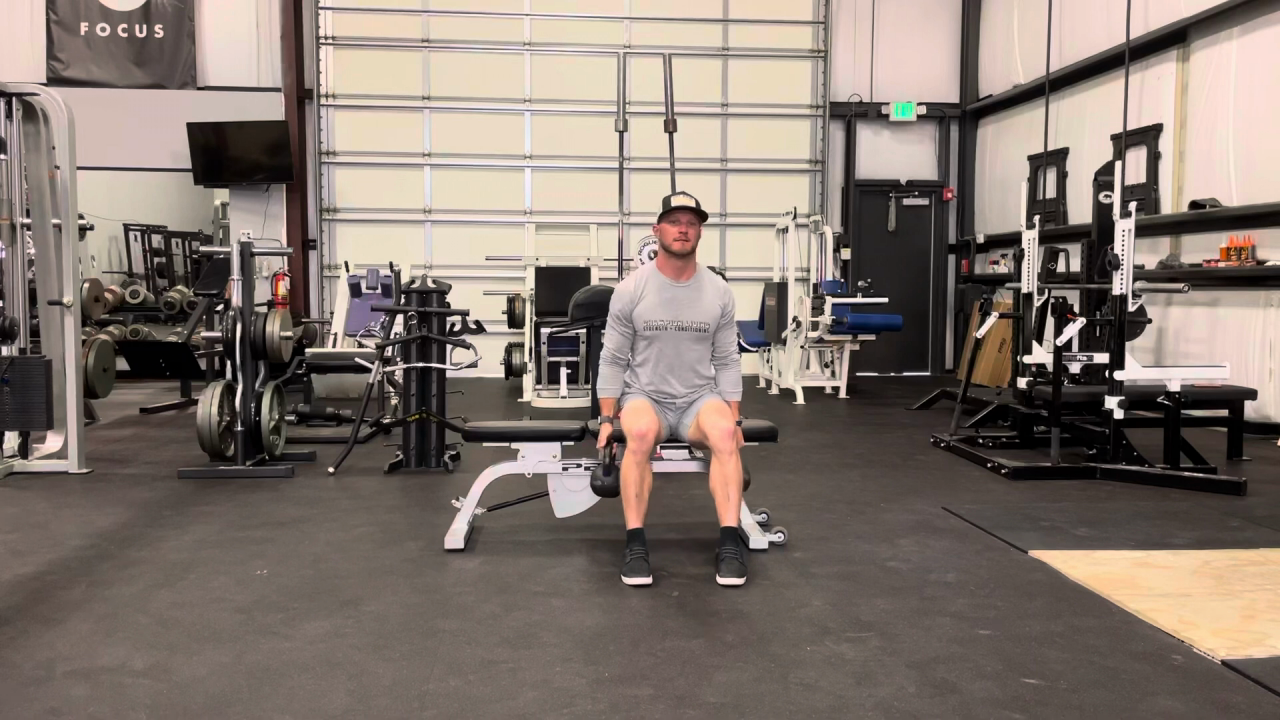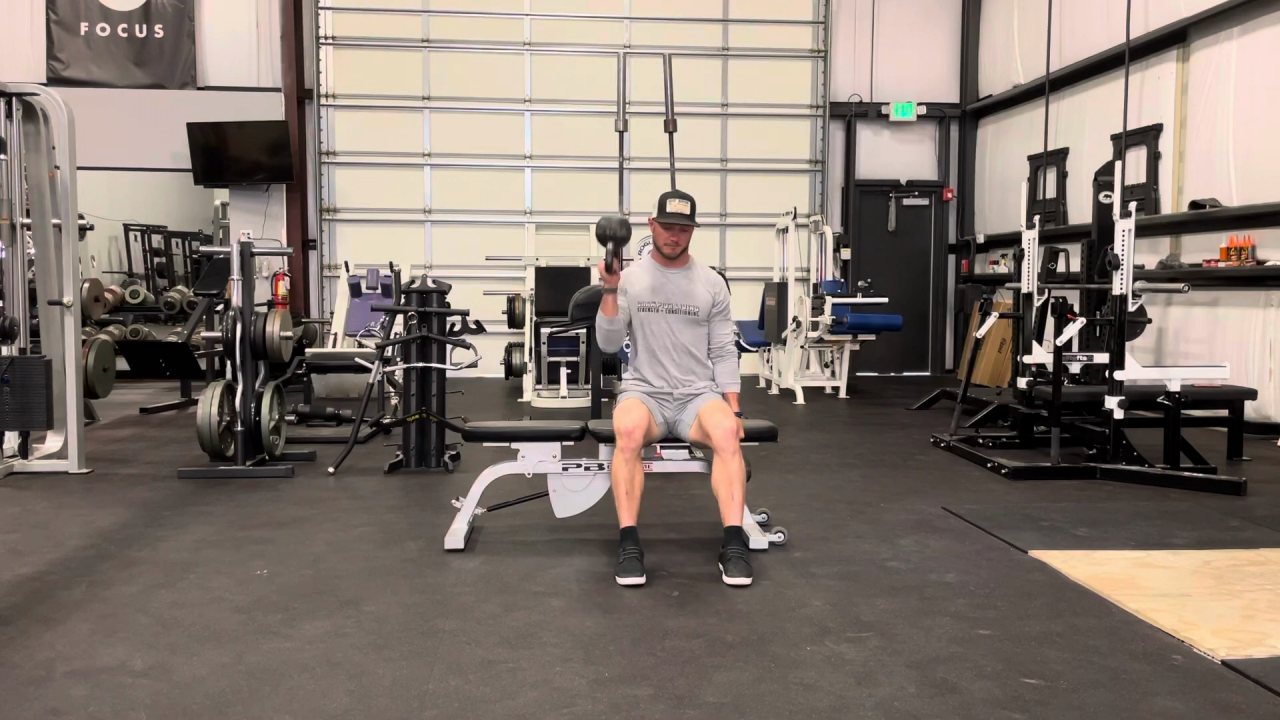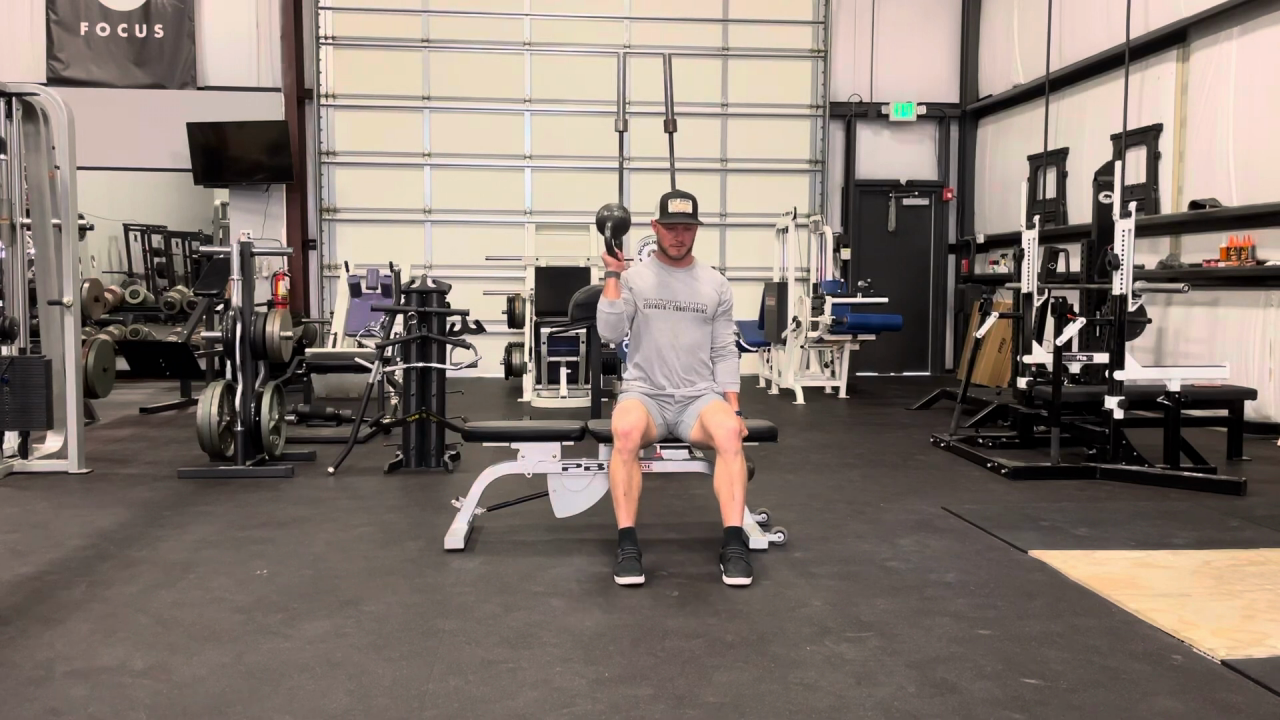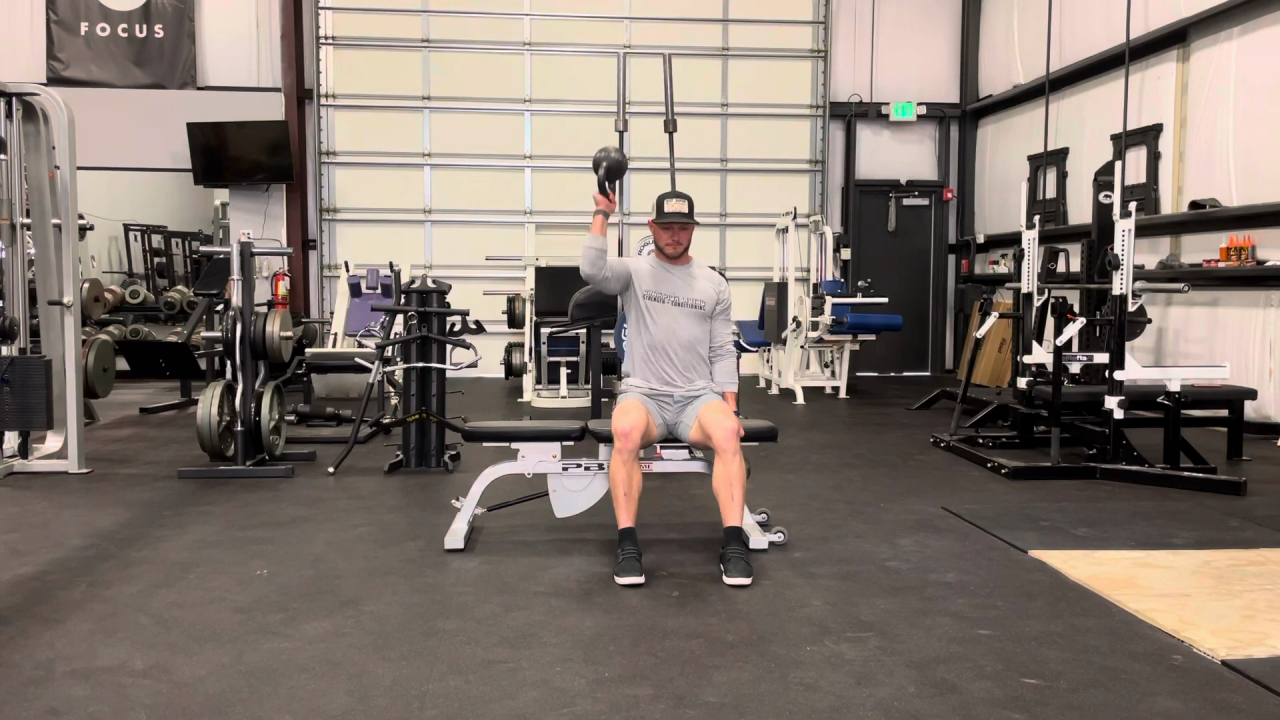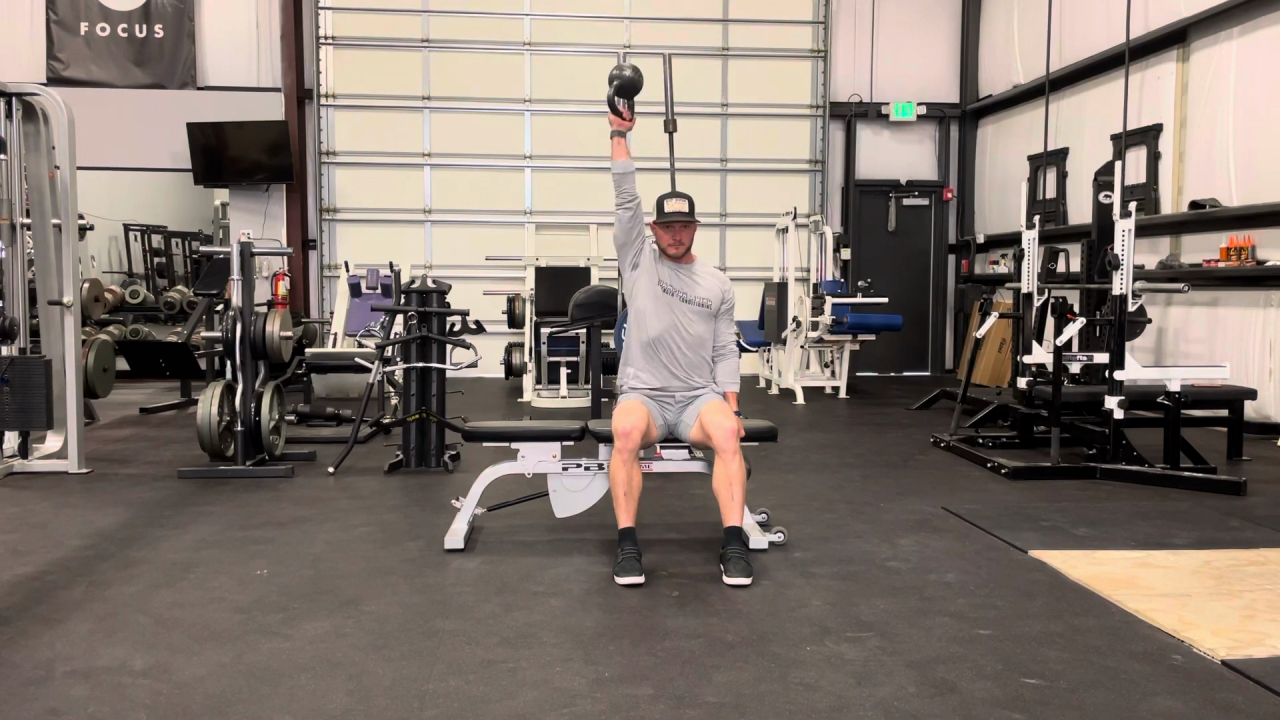
dt=0.7s
person 1, frame 1
left shoulder: (719, 292)
right shoulder: (631, 290)
left elbow: (727, 361)
right elbow: (613, 360)
left wrist: (735, 419)
right wrist: (607, 419)
left hip: (699, 398)
right hip: (644, 397)
left knee: (723, 434)
right knee: (640, 434)
left ankle: (729, 543)
right ankle: (635, 544)
person 1, frame 2
left shoulder: (711, 283)
right shoulder: (630, 277)
left elbow: (723, 352)
right elbow: (608, 342)
left wrist: (734, 409)
right wrist: (610, 290)
left hip: (697, 394)
right hip: (644, 392)
left knee: (726, 433)
right knee: (628, 432)
left ankle: (734, 543)
right ankle: (629, 544)
person 1, frame 3
left shoulder: (716, 284)
right shoulder: (633, 278)
left elbow: (724, 352)
right elbow: (610, 332)
left wrist: (734, 409)
right wrist: (612, 274)
left hip: (699, 396)
right hip: (644, 393)
left knee: (729, 433)
right knee: (625, 432)
left ankle: (733, 544)
right ankle: (627, 544)
person 1, frame 4
left shoulder: (714, 283)
right shoulder: (634, 272)
left elbow: (723, 352)
right elbow: (592, 270)
left wrist: (730, 408)
right wrist: (602, 214)
left hip: (698, 396)
right hip: (644, 393)
left knee: (727, 435)
right knee: (625, 432)
left ankle: (734, 545)
right ankle: (627, 545)
person 1, frame 5
left shoulder: (717, 284)
right shoulder: (638, 260)
left elbow: (725, 351)
right elbow: (625, 197)
left wrist: (733, 407)
right wrist: (619, 134)
left hip: (699, 396)
right hip: (643, 394)
left knee: (727, 434)
right knee: (626, 432)
left ankle: (733, 543)
right ankle: (627, 543)
